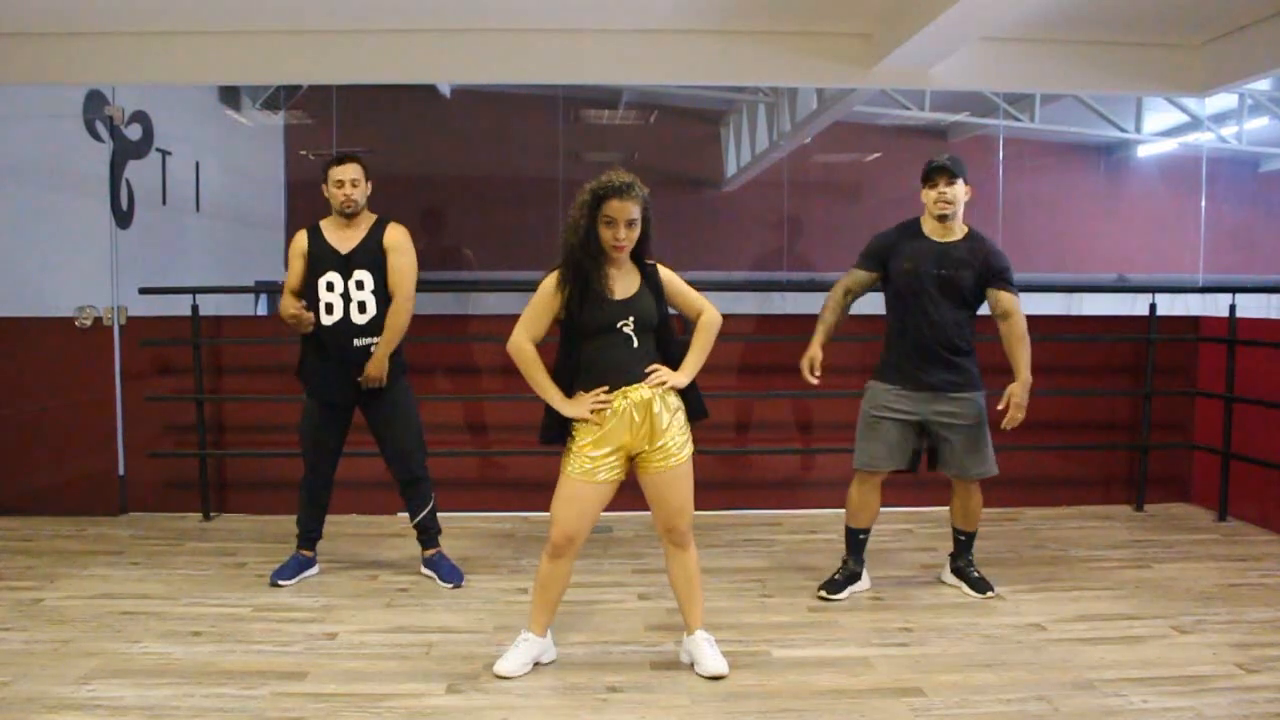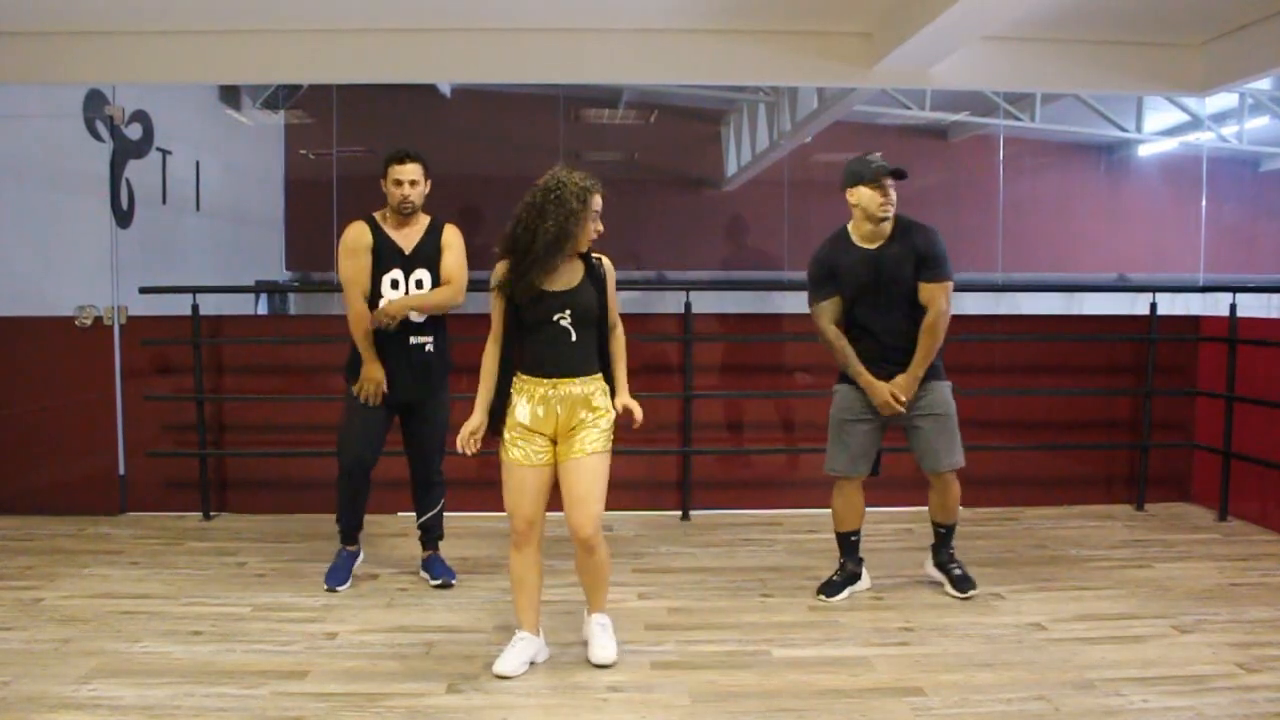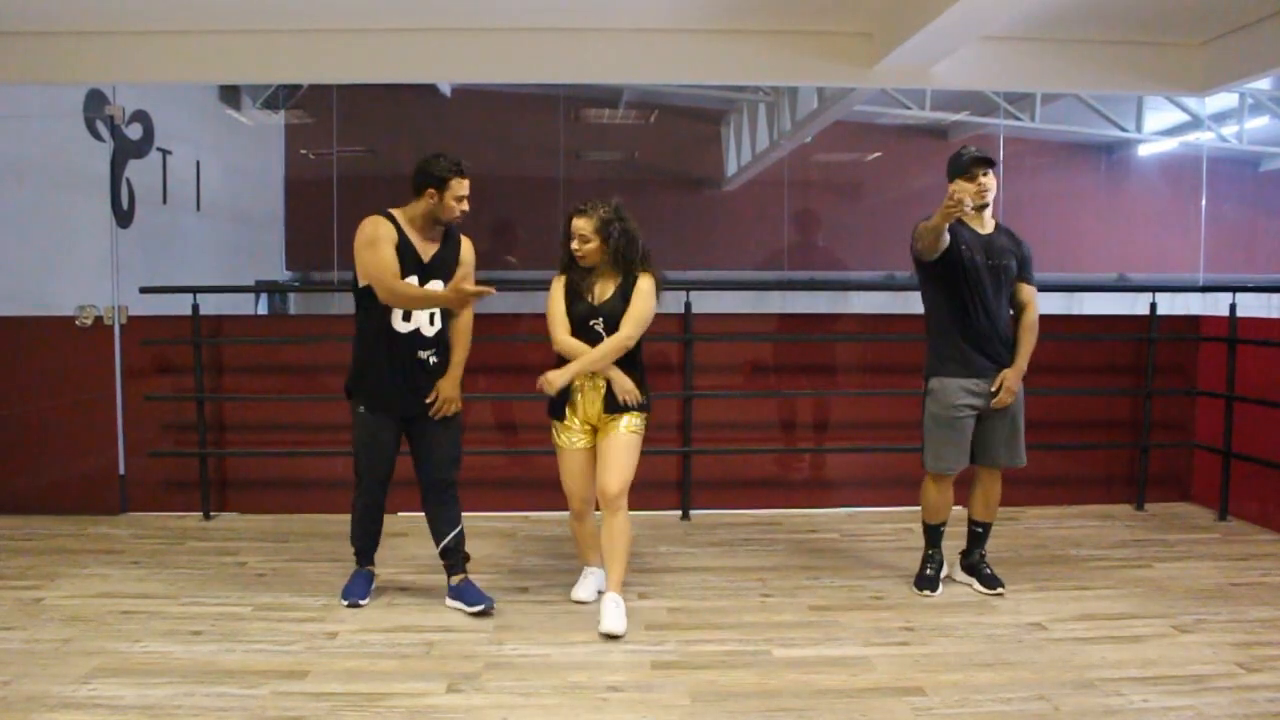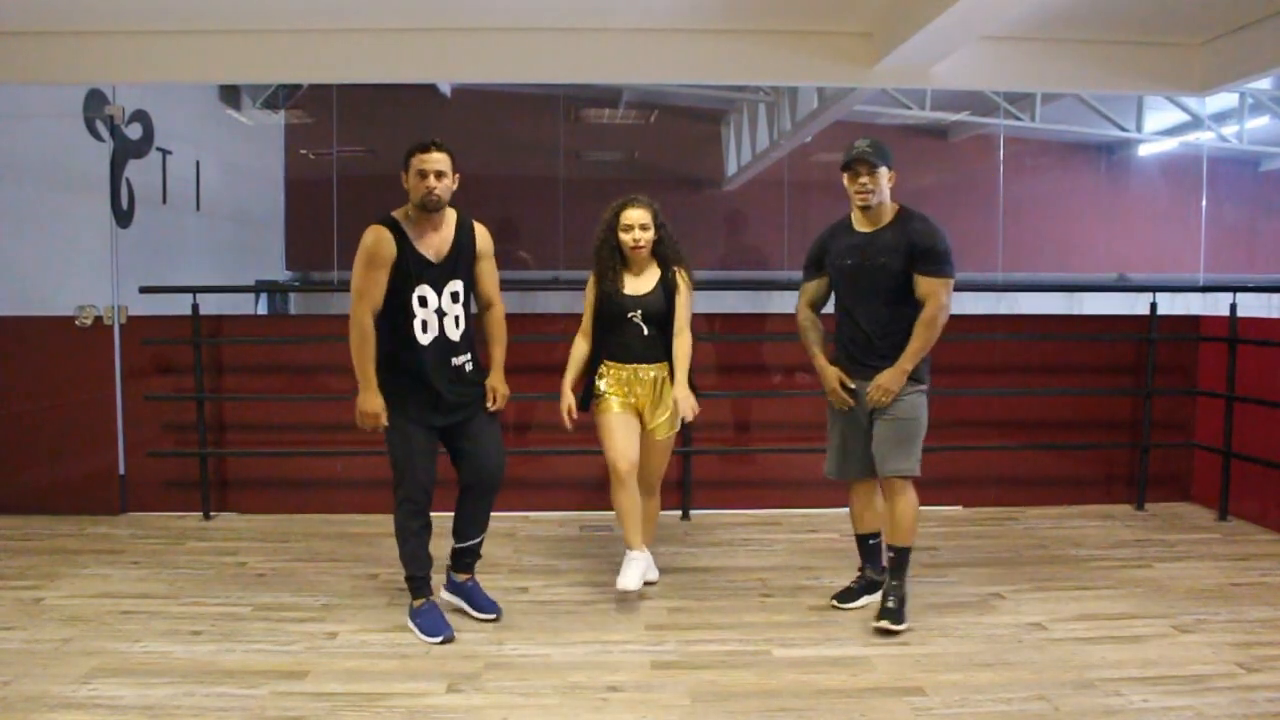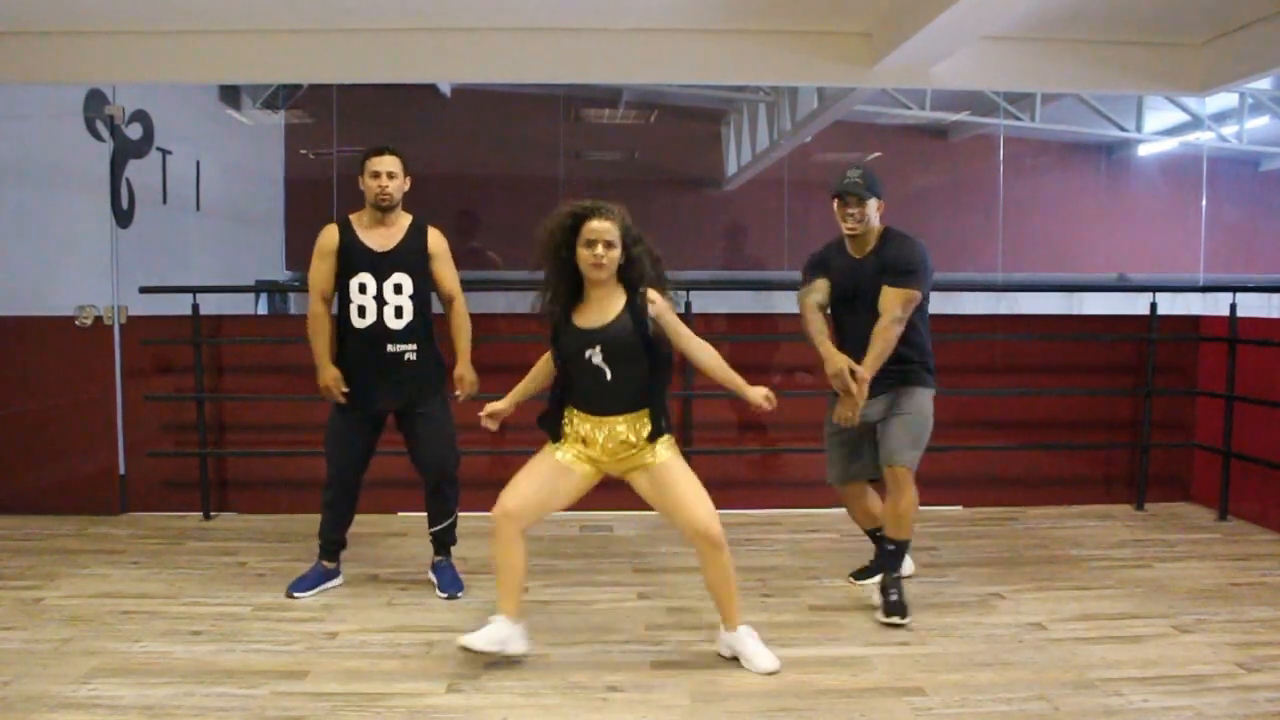
dt=1s
person 1, frame 1
left shoulder: (654, 274)
right shoulder: (566, 280)
left elbow: (708, 316)
right elbow: (519, 342)
left wrist: (684, 374)
right wrist: (562, 403)
left hip: (662, 417)
right hip: (599, 425)
left knee: (678, 532)
right knee: (563, 538)
left ankle: (696, 637)
right ankle: (535, 638)
person 1, frame 2
left shoulder: (600, 268)
right shoulder: (511, 271)
right elbow: (496, 342)
left wrist: (623, 391)
right wrist: (478, 411)
left hip: (588, 406)
right hip: (526, 406)
left knee: (585, 529)
right knee: (524, 527)
left ankle: (597, 616)
right ankle: (528, 635)
person 1, frame 3
left shoulder: (641, 283)
right shoulder: (565, 283)
left elbow: (624, 339)
right elbow: (560, 340)
left wrist: (568, 370)
right wrist: (609, 372)
left hip: (620, 401)
right hip: (573, 400)
left knee: (612, 494)
right knee: (578, 501)
left ankle: (614, 596)
right ankle: (591, 569)
person 1, frame 4
left shoulder: (675, 277)
right shoulder: (602, 278)
left elbow: (682, 334)
right elbow: (586, 335)
left wrist: (680, 385)
right wrist: (568, 386)
left hip: (660, 384)
right hip: (613, 383)
left knee: (652, 481)
right knee: (623, 469)
left ankle: (643, 549)
right ankle: (633, 555)
person 1, frame 5
left shoulder: (644, 301)
right shoulder: (565, 306)
left elbow: (691, 344)
left wrist: (743, 388)
right wrist: (510, 401)
left hip: (640, 439)
right hip: (578, 438)
left knee: (709, 531)
right knee: (506, 514)
left ankle: (734, 634)
right ankle: (508, 626)
person 2, frame 1
left shoulder: (987, 255)
right shoulder: (891, 243)
left elbow: (1010, 318)
right elbow: (846, 289)
left wrist: (1021, 379)
right wrist: (818, 341)
left hip: (959, 387)
right hip: (893, 383)
left knee: (967, 479)
right knee: (868, 472)
left ankle: (961, 563)
right ankle: (853, 565)
person 2, frame 2
left shoulder: (922, 240)
right shoulder: (829, 256)
left elbow: (938, 310)
right elbow: (826, 326)
left wrist: (912, 376)
right wrist: (870, 383)
left hip: (920, 377)
right hip: (860, 380)
left knee: (945, 470)
right knee: (846, 475)
left ankle: (943, 556)
right ankle: (851, 568)
person 2, frame 3
left shoulder: (1014, 244)
right shoulder: (943, 231)
left elbow: (1028, 310)
right elbow: (926, 242)
left wrist: (1018, 369)
right wrist: (942, 218)
left hip: (1002, 376)
right hip: (951, 375)
left knee: (991, 469)
right knee: (941, 471)
left ankle: (973, 558)
right ankle: (933, 556)
person 2, frame 4
left shoulder: (921, 233)
right shoulder: (830, 240)
left elbow: (936, 306)
right elbow: (807, 305)
left wrist: (901, 369)
right wrist: (821, 364)
left hip: (901, 377)
right hip: (848, 377)
left knee: (896, 477)
right knee: (860, 477)
left ankle: (897, 583)
right ankle: (872, 575)
person 2, frame 5
left shoulder: (905, 253)
right shoulder: (822, 258)
left elbow: (893, 319)
right elbow: (812, 309)
left wrist: (864, 379)
right wrist: (832, 355)
left hip: (905, 382)
right hip: (845, 380)
left knee: (900, 471)
right knee: (848, 479)
left ankle: (891, 580)
right ankle: (892, 556)
person 3, frame 1
left shoulder: (393, 235)
right shoulder: (304, 240)
left elbow: (403, 300)
right elbow: (291, 302)
left wrist: (381, 356)
right wrist: (292, 313)
left hip: (382, 371)
right hip: (324, 374)
left knee: (410, 465)
right knee: (316, 468)
left ankle: (431, 551)
right ankle: (305, 553)
person 3, frame 2
left shoulder: (447, 234)
right shoulder: (360, 233)
left elbow: (455, 293)
right elbow: (355, 302)
left wrist: (403, 305)
right wrist: (369, 363)
left hip: (427, 370)
right hip: (374, 369)
left knee: (428, 467)
right knee: (354, 461)
left ankle: (430, 552)
right ankle: (348, 547)
person 3, frame 3
left shoulder: (461, 245)
right shoulder: (377, 229)
left elbow: (463, 314)
right elbow: (388, 291)
left wrist: (453, 375)
right wrist: (448, 297)
left hip: (433, 383)
right hip: (379, 386)
left knee: (441, 483)
right knee: (371, 481)
left ankle: (457, 578)
right ankle: (363, 566)
person 3, frame 4
left shoulder: (475, 234)
right shoulder: (381, 240)
left elbow: (491, 305)
right elbow: (364, 318)
left wrist: (497, 371)
right wrist: (367, 389)
left hip: (465, 384)
right hip: (406, 391)
left knee: (487, 474)
right knee: (415, 494)
left ankle: (463, 574)
right ankle: (420, 599)
person 3, frame 5
left shoulder: (428, 238)
right shoulder: (334, 236)
left elbow: (454, 301)
right elbow: (318, 304)
left wrist: (464, 361)
right wrist: (324, 364)
left hip: (420, 379)
right hip: (357, 380)
left knee: (441, 469)
right knee: (343, 474)
left ankle: (442, 562)
right ankle: (328, 564)
